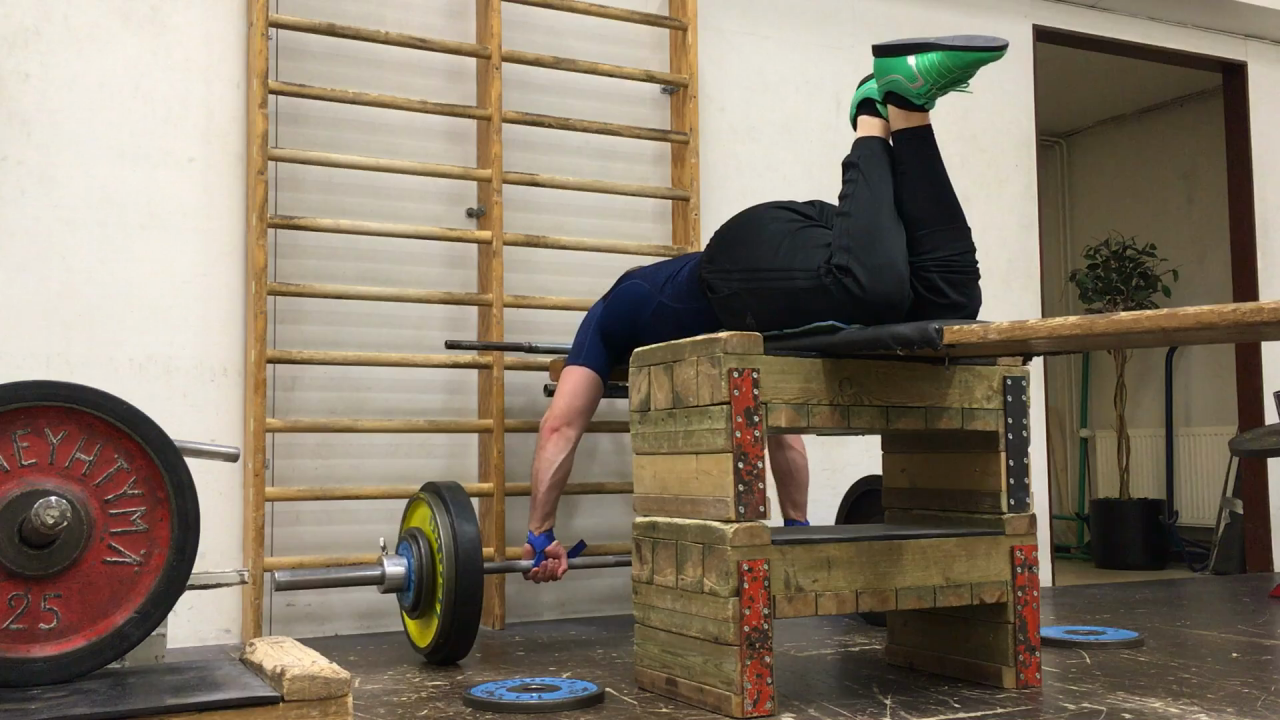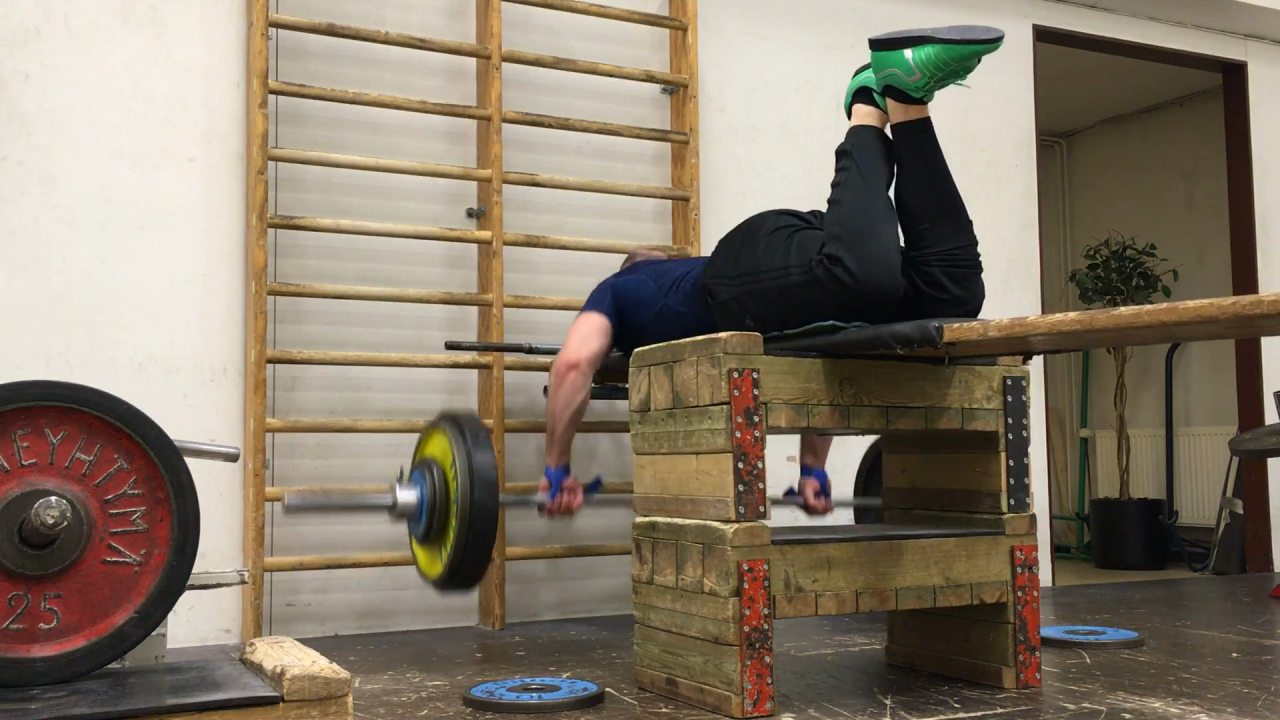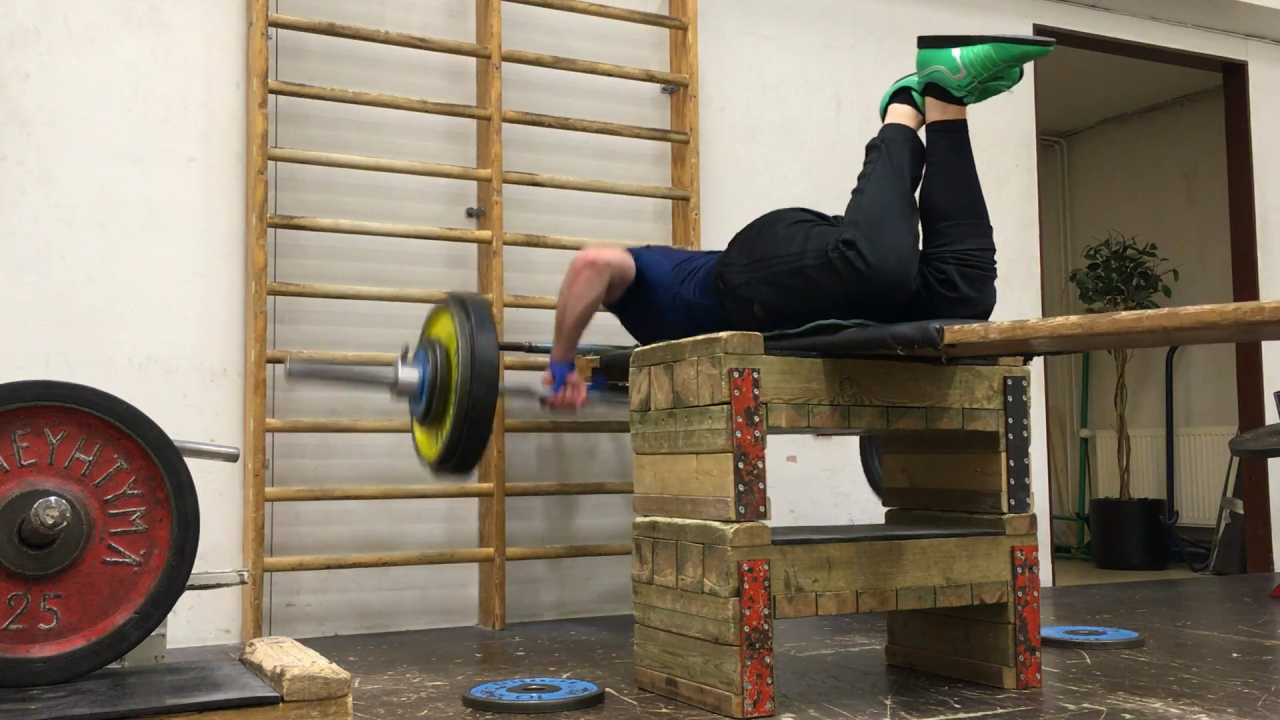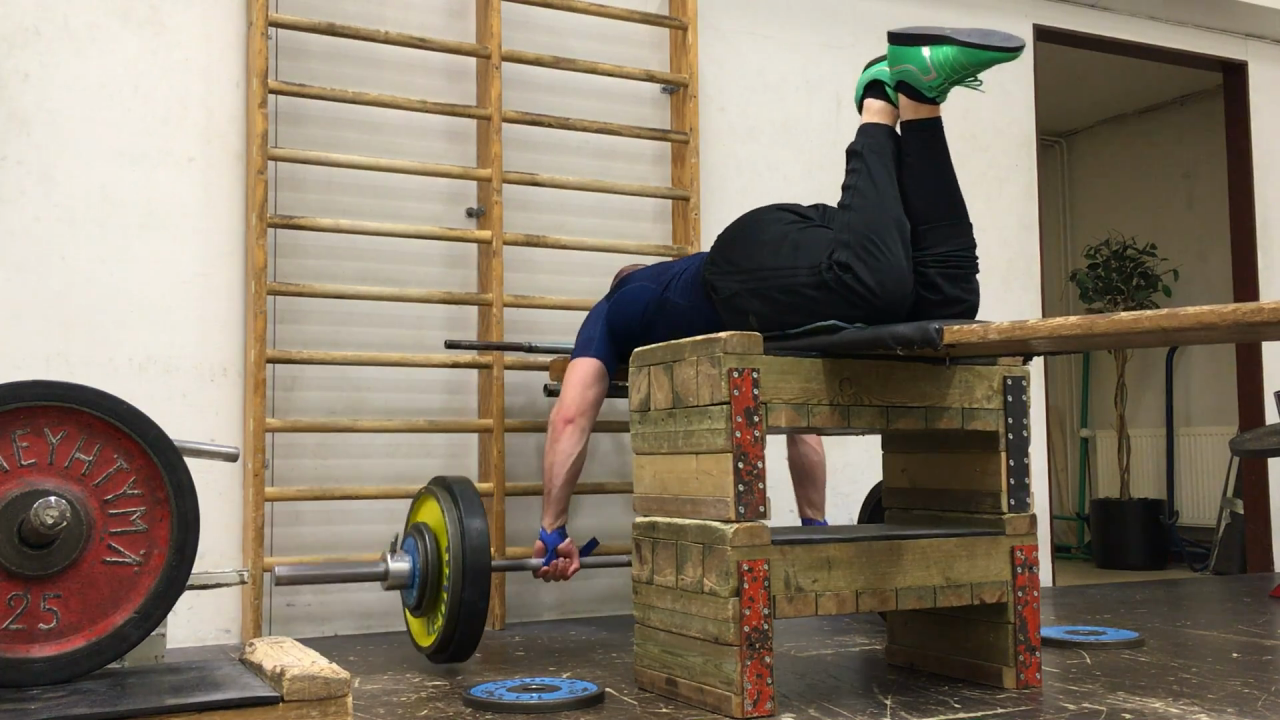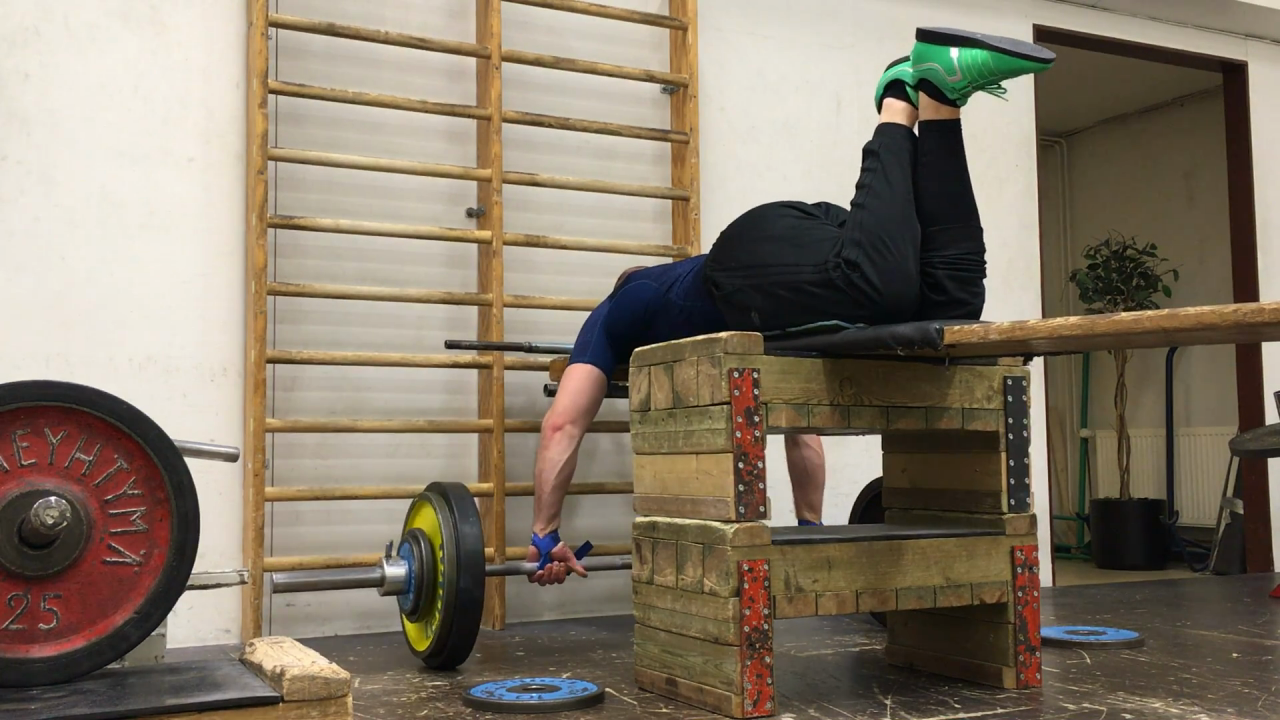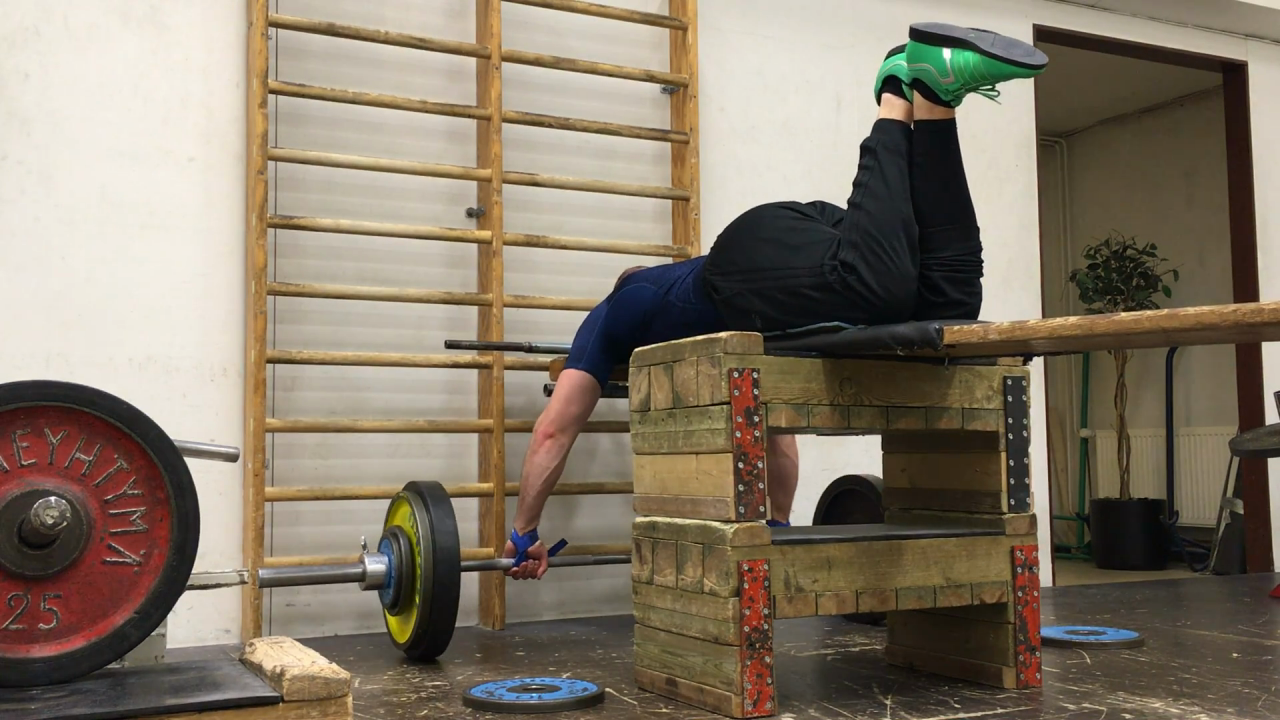
dt=0.5s
person 1, frame 1
left shoulder: (611, 318)
right shoulder: (735, 336)
left elbow: (562, 426)
right elbow: (780, 425)
left wrist: (541, 535)
right wrist: (796, 526)
left hip: (753, 261)
left knee: (873, 288)
right knee: (949, 300)
left ankle: (873, 121)
person 1, frame 2
left shoulder: (619, 292)
left elbow: (574, 365)
left wrist: (557, 471)
right wrist: (812, 469)
left hip: (753, 273)
right knee: (952, 290)
left ankle: (869, 109)
person 1, frame 3
left shoulder: (638, 273)
left elbow: (595, 262)
left wrist: (562, 365)
left hip: (774, 260)
right knee: (965, 293)
left ankle: (904, 114)
person 1, frame 4
left shoulder: (613, 314)
right shoulder: (713, 309)
left elbow: (571, 418)
left wrist: (553, 530)
right wrist: (816, 526)
left hip: (759, 266)
left knee: (881, 285)
left ankle: (880, 104)
person 1, frame 5
left shoulder: (614, 316)
left elbow: (563, 424)
right elbow: (800, 425)
left wrist: (546, 535)
right wrist: (811, 525)
left hip: (760, 260)
left knee: (881, 284)
right knee: (952, 302)
left ankle: (899, 106)
right ankle: (935, 93)
person 1, frame 6
left shoulder: (613, 317)
left elbow: (554, 430)
right elbow: (777, 430)
left wrist: (525, 535)
right wrist: (779, 527)
left hip: (757, 262)
right hip: (804, 242)
left knee: (879, 287)
right knee: (950, 304)
left ankle: (898, 102)
right ankle: (928, 93)
